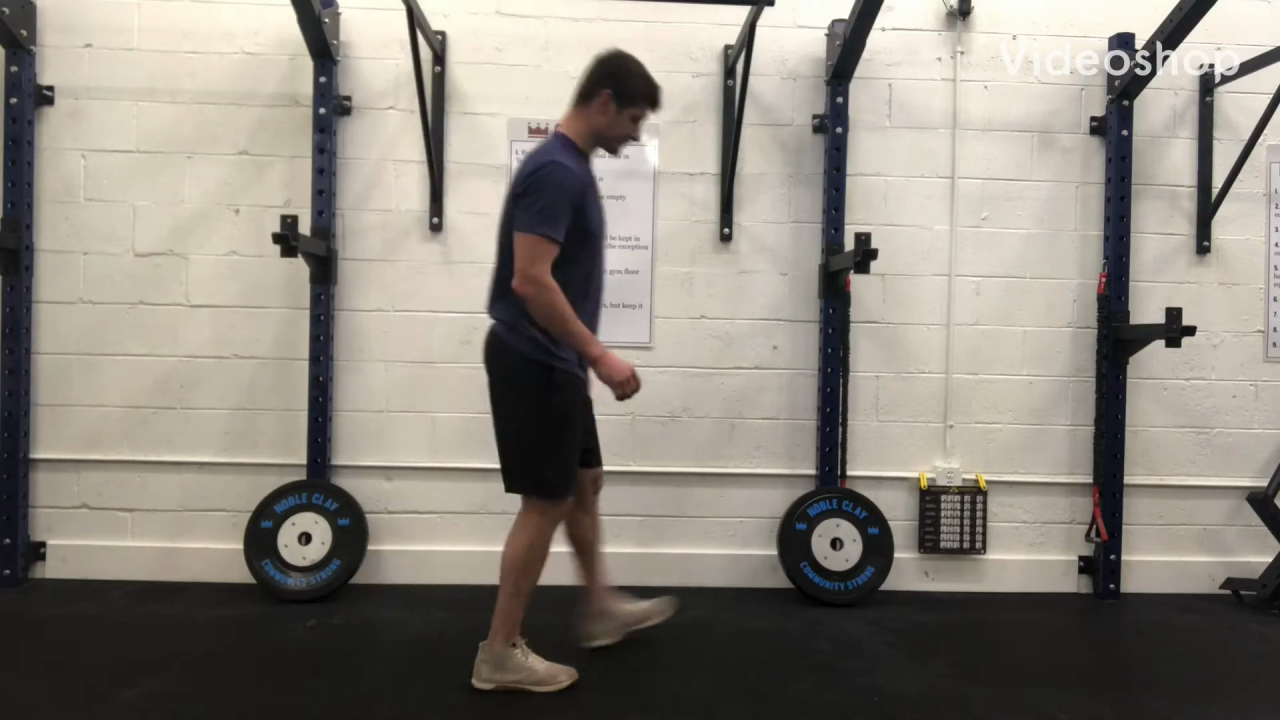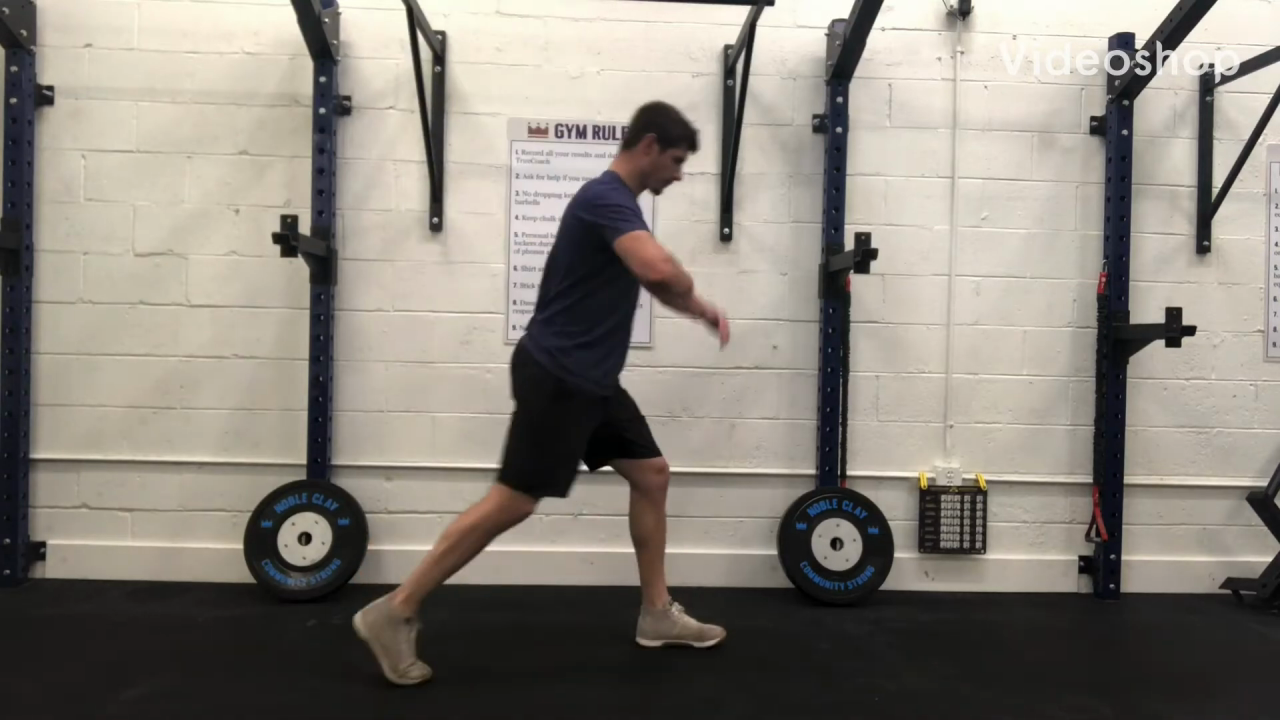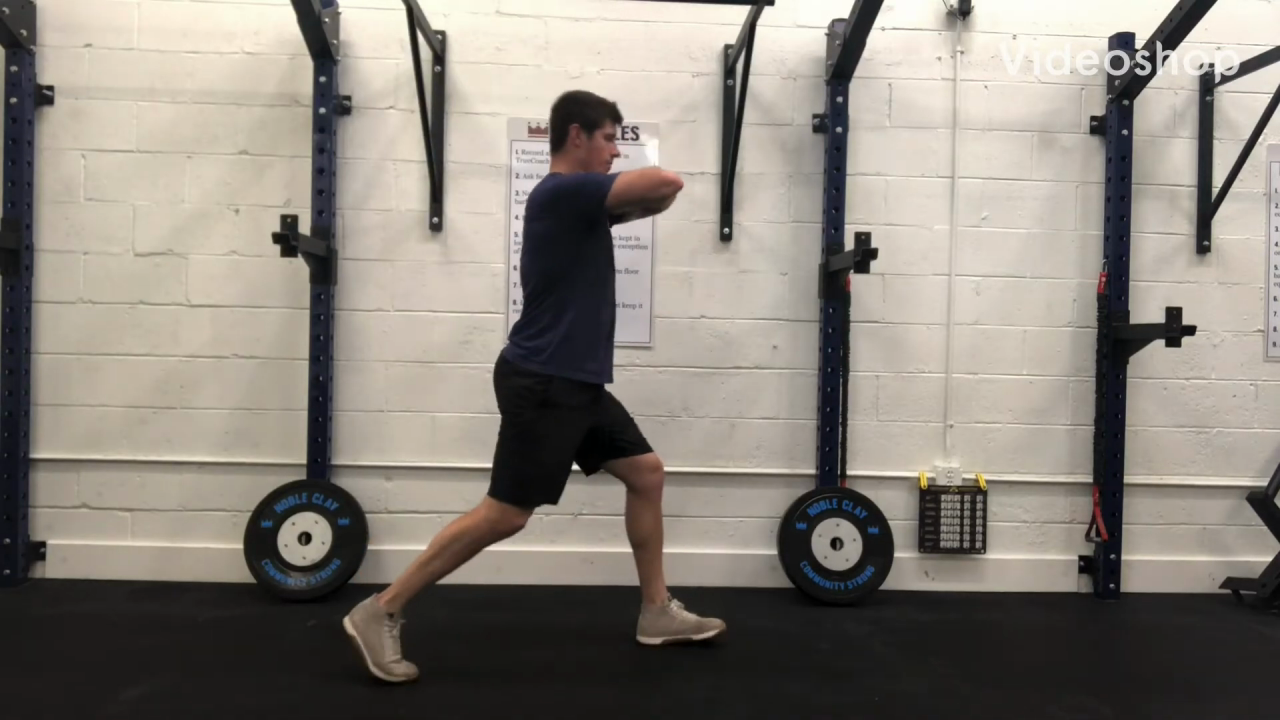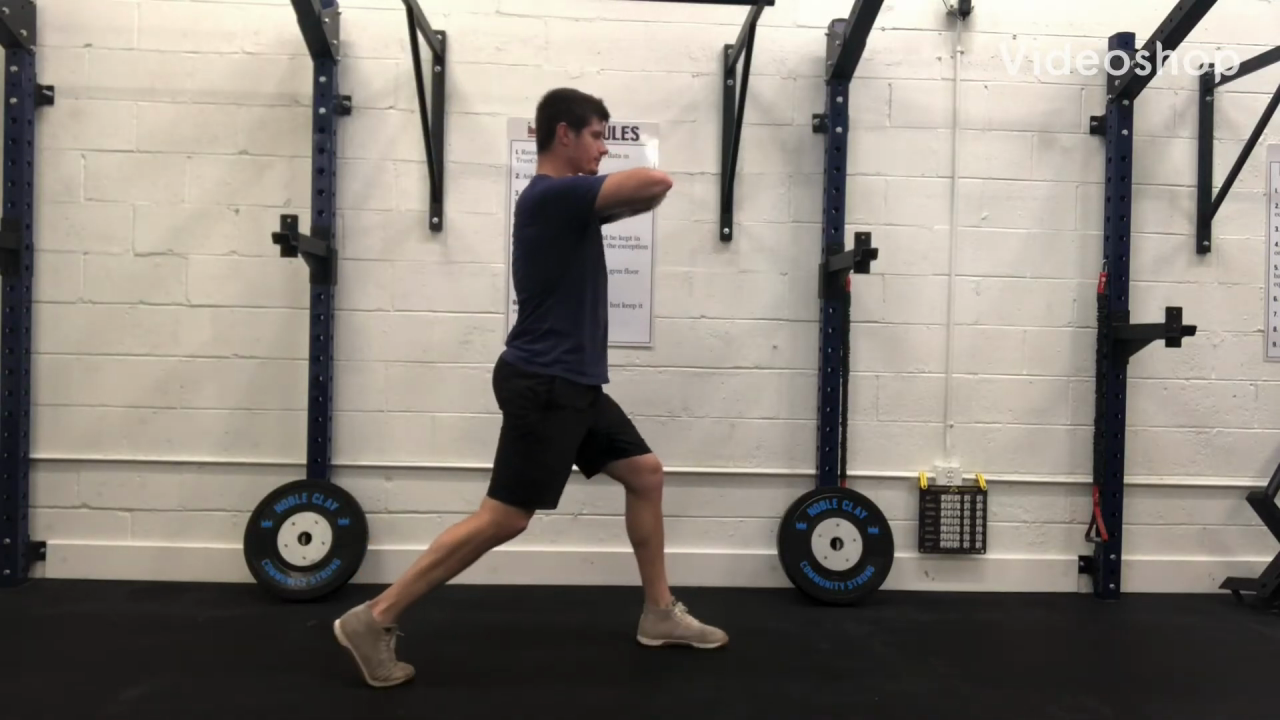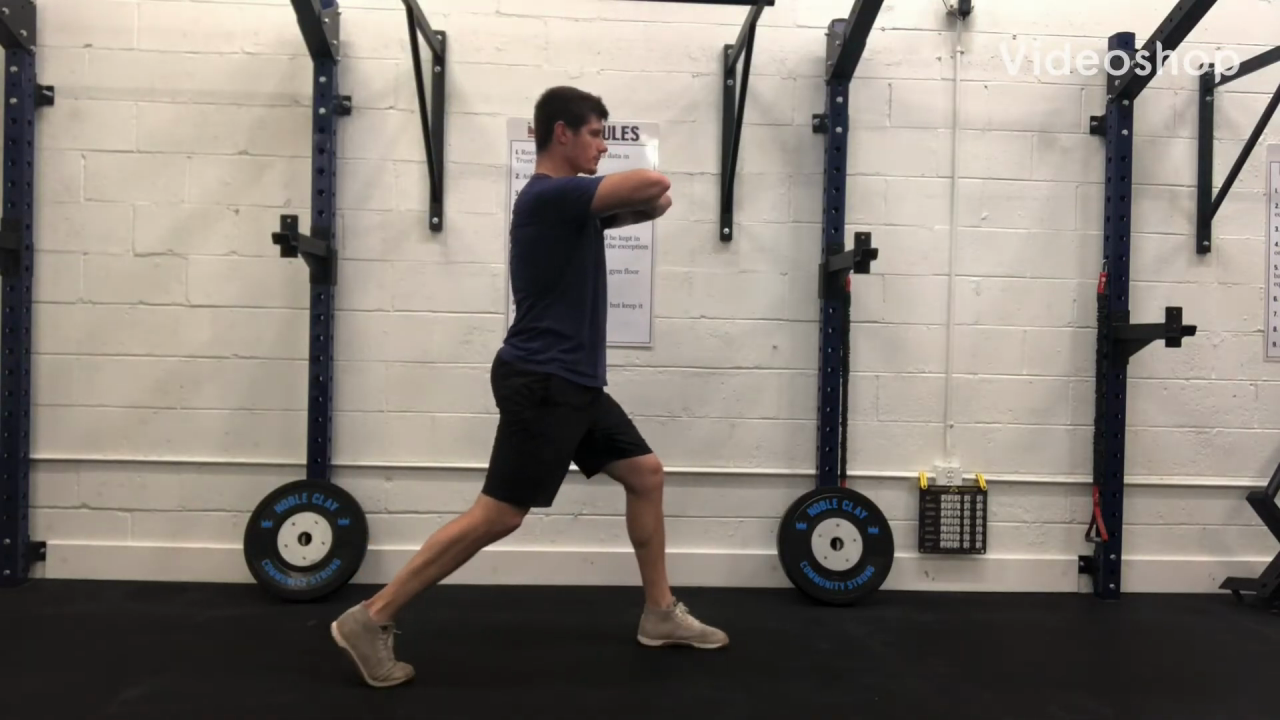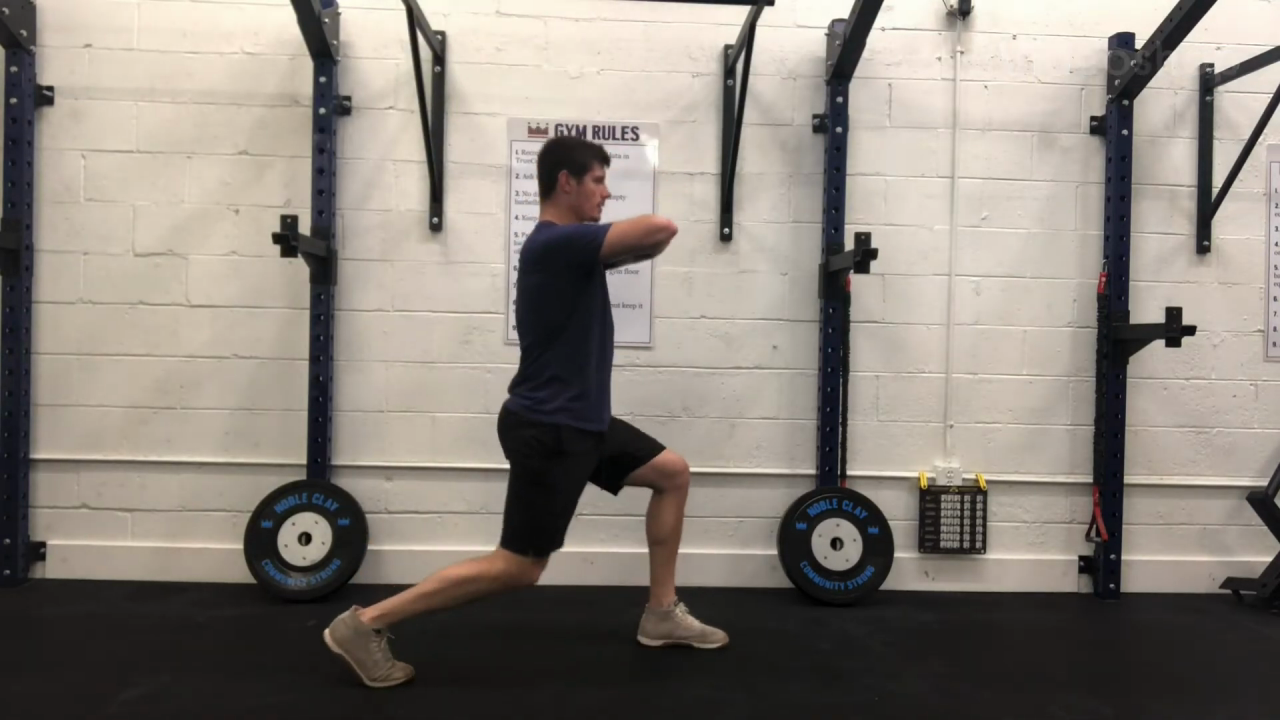
dt=0.7s
person 1, frame 1
left shoulder: (564, 164)
right shoulder: (558, 171)
right elbow: (531, 279)
left wrist: (582, 354)
right wrist: (599, 357)
left hip: (546, 357)
right hip: (535, 360)
left knee: (583, 483)
right knee: (547, 501)
left ankle: (602, 610)
right ankle: (500, 652)
person 1, frame 2
left shoulder: (620, 202)
right shoulder: (606, 198)
left elbow: (652, 276)
right elbow: (655, 267)
left wrist: (699, 309)
right wrist: (696, 302)
left hip: (592, 377)
right hip: (555, 374)
left knee: (651, 475)
right knee: (512, 502)
left ankle: (657, 613)
right ankle: (392, 614)
person 1, frame 3
left shoulder: (581, 199)
right shoulder: (562, 192)
left elbow: (656, 197)
right elbow: (667, 182)
left wrist: (641, 194)
right wrist: (638, 184)
left hip: (577, 381)
right hip: (542, 381)
left knee: (647, 474)
right knee: (505, 513)
left ankle: (656, 611)
right ankle: (380, 612)
person 1, frame 4
left shoulder: (570, 199)
right shoulder: (552, 195)
left elbow: (646, 195)
right elbow: (656, 181)
left wrist: (637, 198)
right wrist: (638, 192)
left hip: (574, 382)
right hip: (543, 383)
left knee: (646, 475)
right knee: (504, 517)
left ankle: (661, 613)
right ankle: (373, 622)
person 1, frame 5
left shoulder: (569, 200)
right shoulder: (549, 195)
left elbow: (651, 201)
right elbow: (653, 183)
left wrist: (647, 201)
right wrist: (648, 196)
left hip: (574, 381)
right hip: (541, 382)
left knee: (646, 475)
right knee: (498, 515)
left ankle: (661, 614)
right ankle: (370, 620)
person 1, frame 6
left shoulder: (568, 245)
right shoulder: (556, 243)
left elbow: (647, 241)
right elbow: (660, 229)
left wrist: (641, 245)
right wrist: (644, 241)
left hip: (579, 421)
right hip: (548, 429)
left knee: (673, 473)
right knee: (518, 567)
left ankle: (662, 613)
right ankle: (365, 623)
